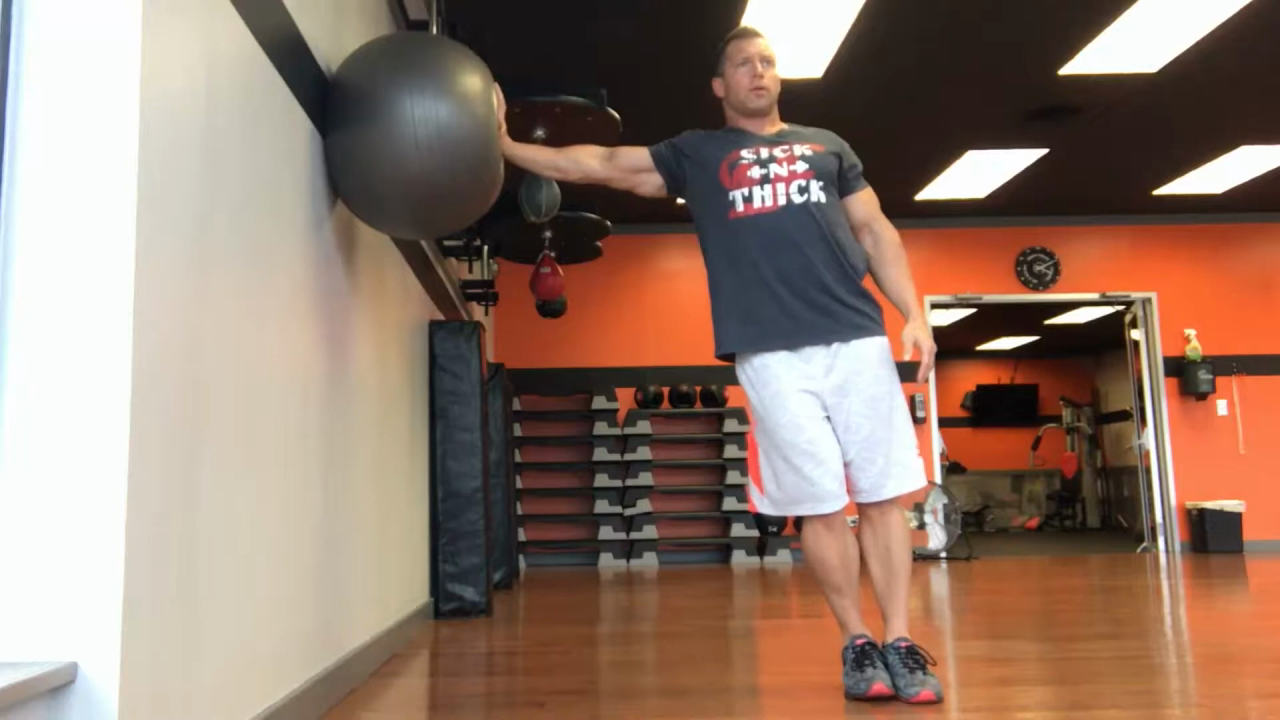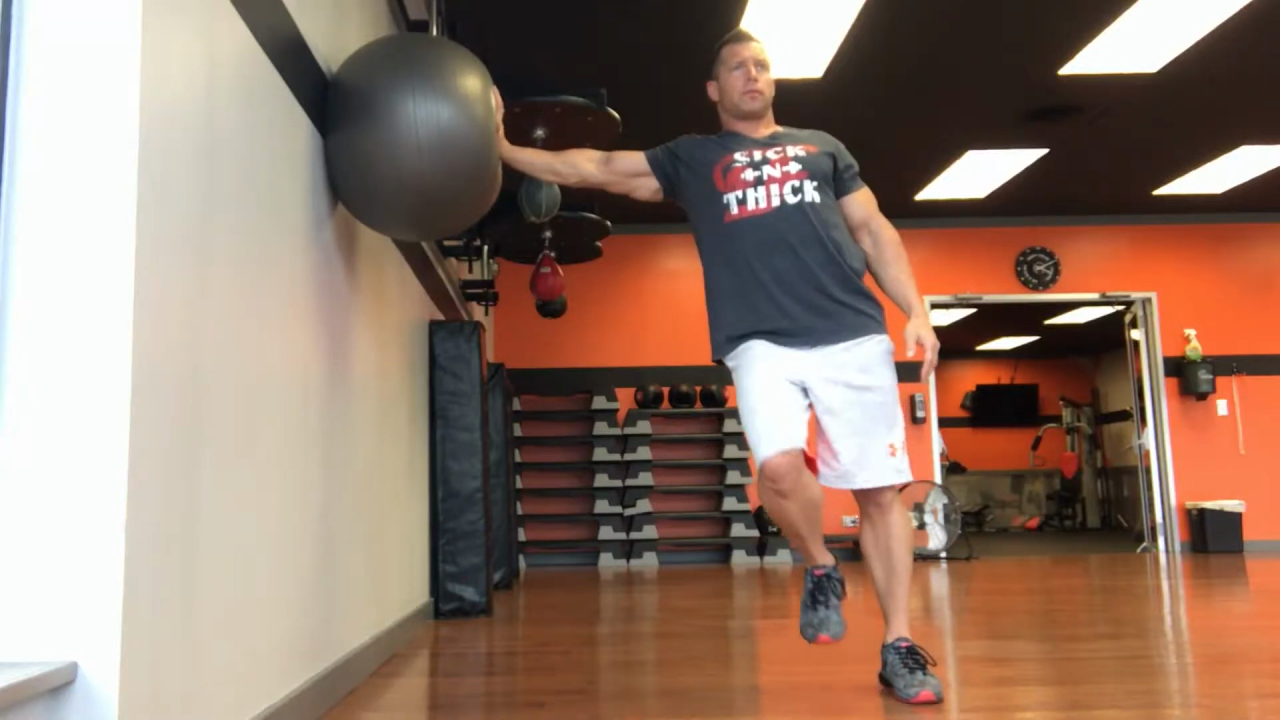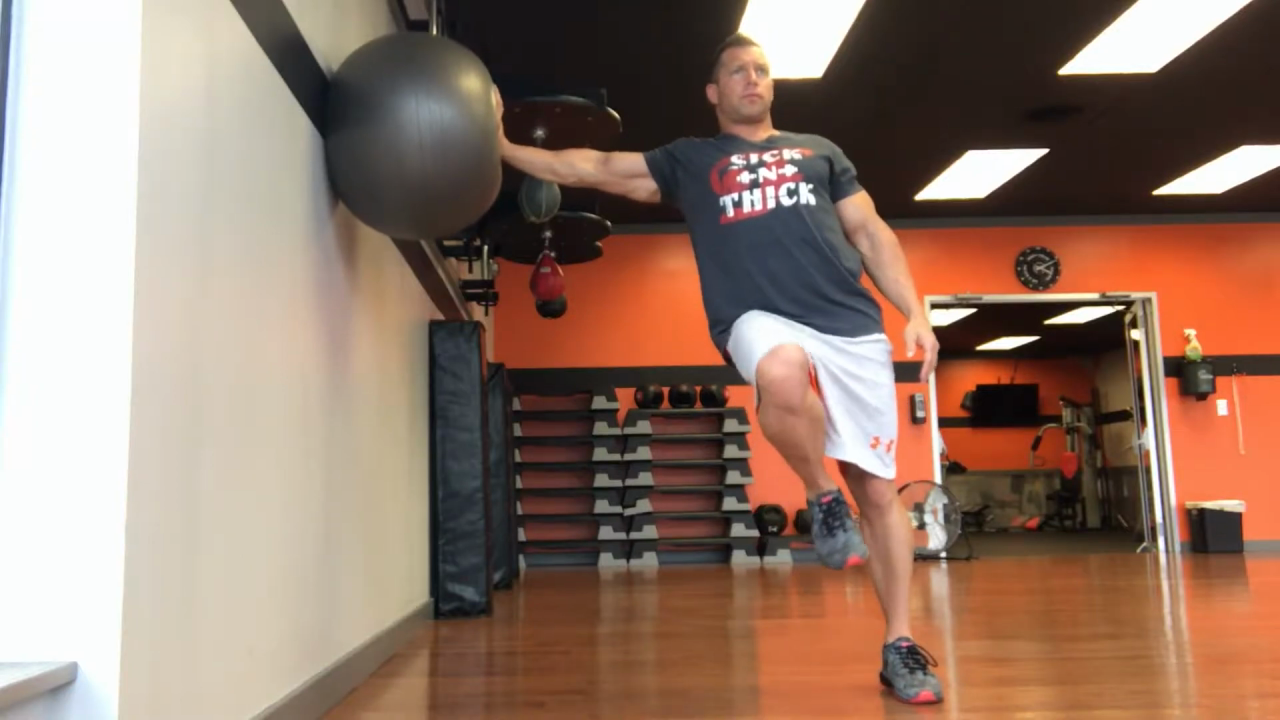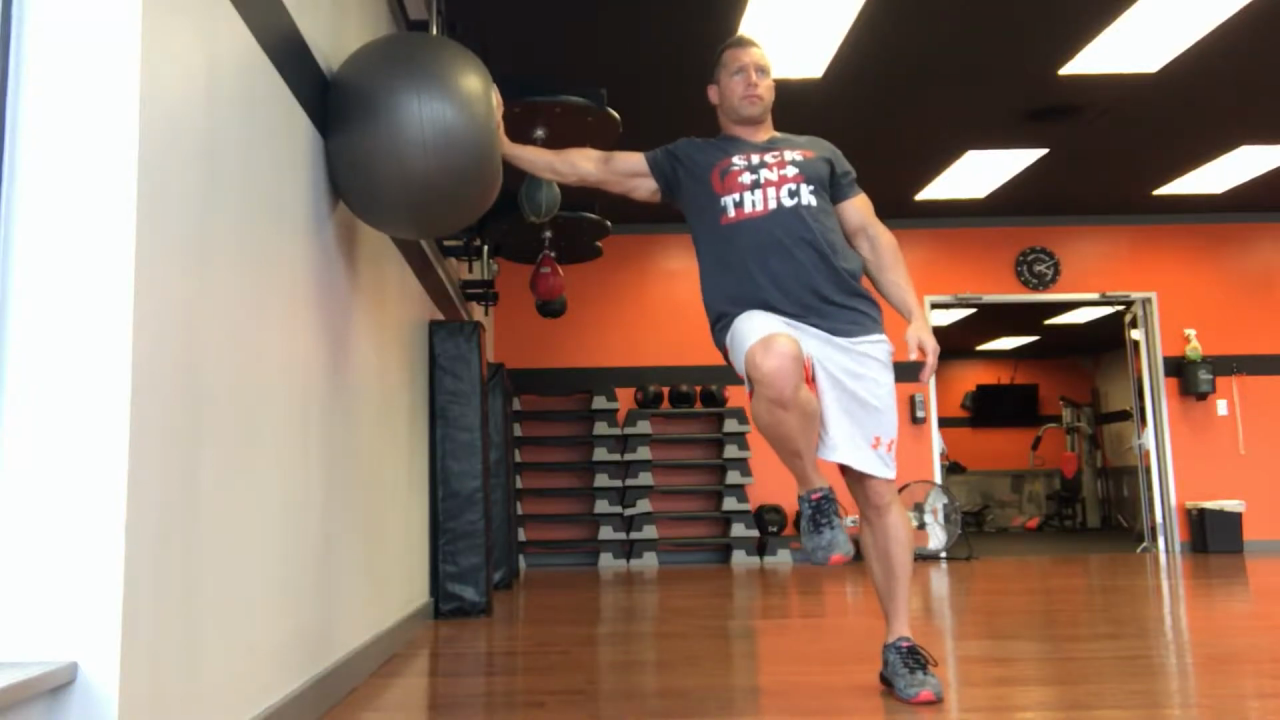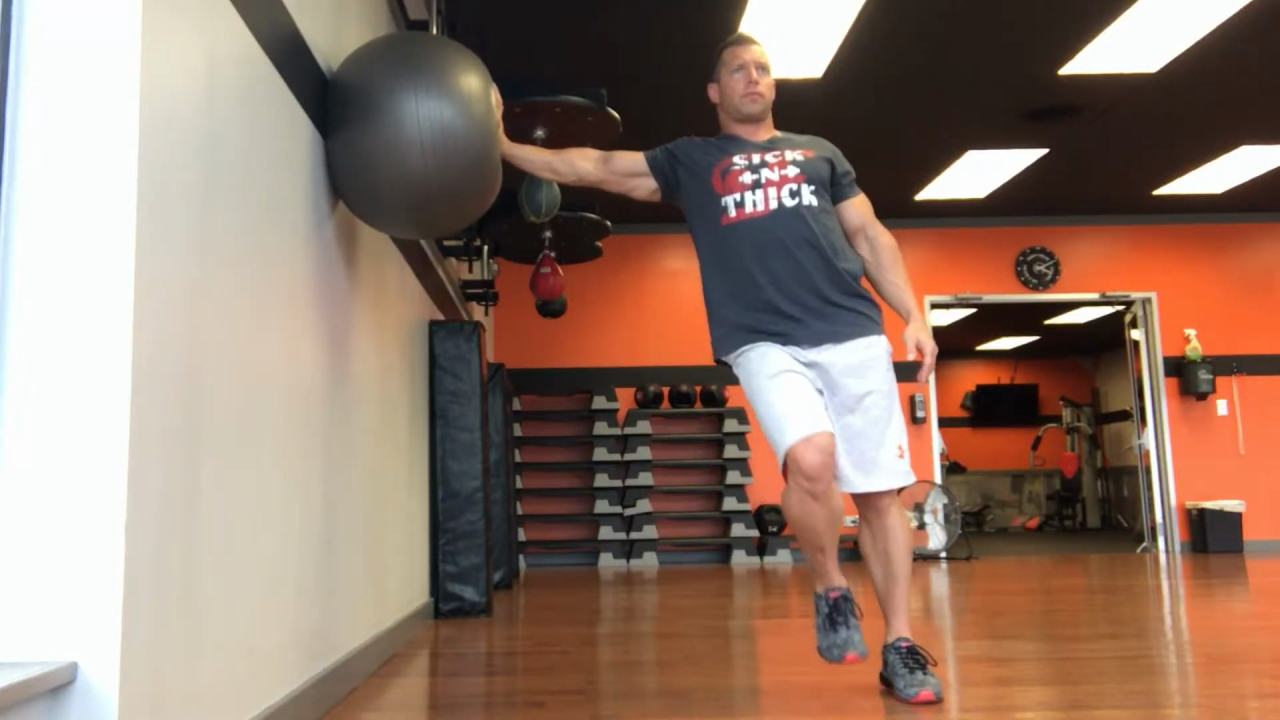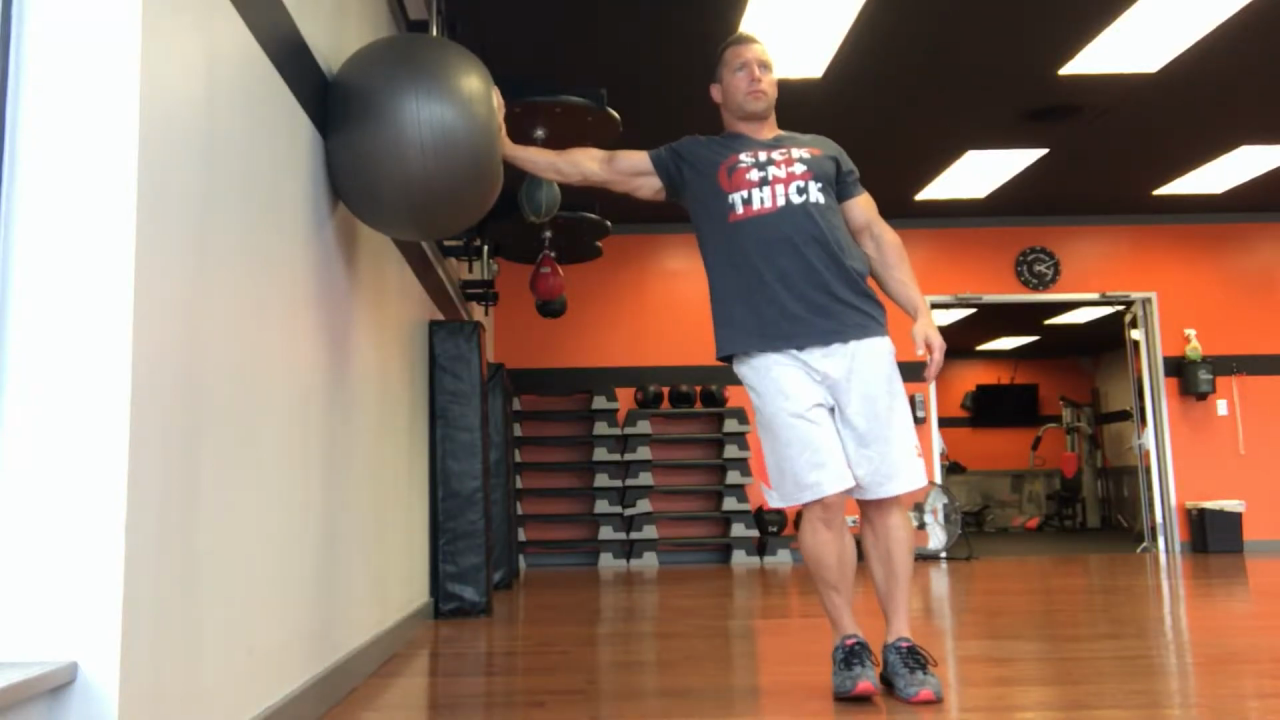
dt=0.7s
person 1, frame 1
left shoulder: (827, 145)
right shoulder: (695, 154)
left elbow: (875, 232)
right elbow: (600, 164)
left wrist: (914, 315)
right wrist: (506, 146)
left hip: (858, 339)
right hip: (771, 352)
left knee: (882, 497)
right knee: (822, 505)
left ankle: (900, 644)
right ankle: (857, 643)
person 1, frame 2
left shoulder: (823, 146)
right shoulder: (691, 158)
left elbow: (874, 231)
right elbow: (597, 167)
left wrist: (915, 312)
right wrist: (502, 149)
left hip: (855, 335)
right hip: (762, 342)
left knee: (880, 491)
right knee: (778, 468)
left ankle: (899, 646)
right ankle: (819, 569)
person 1, frame 3
left shoulder: (819, 150)
right shoulder: (689, 160)
left elbow: (870, 234)
right elbow: (595, 168)
left wrist: (914, 312)
right wrist: (503, 147)
left hip: (853, 328)
right hip: (762, 323)
left knee: (878, 488)
right knee: (784, 372)
left ankle: (900, 646)
right ankle: (825, 500)
person 1, frame 4
left shoulder: (820, 152)
right shoulder: (690, 160)
left elbow: (871, 236)
right elbow: (596, 167)
left wrist: (915, 316)
right wrist: (505, 147)
left hip: (854, 330)
right hip: (761, 322)
left knee: (878, 489)
right knee: (776, 365)
left ankle: (900, 647)
right ankle: (813, 496)
person 1, frame 5
left shoulder: (820, 152)
right shoulder: (690, 160)
left elbow: (869, 237)
right elbow: (596, 167)
left wrist: (913, 316)
right wrist: (504, 146)
left hip: (855, 336)
right hip: (765, 343)
left knee: (880, 492)
right knee: (811, 462)
left ankle: (900, 646)
right ankle: (831, 590)
person 1, frame 6
left shoulder: (823, 150)
right shoulder: (694, 159)
left elbow: (875, 235)
right elbow: (600, 167)
left wrist: (920, 314)
right wrist: (506, 148)
left hip: (860, 339)
right hip: (773, 351)
left knee: (886, 495)
right knee: (824, 499)
left ankle: (901, 645)
right ankle: (849, 644)
